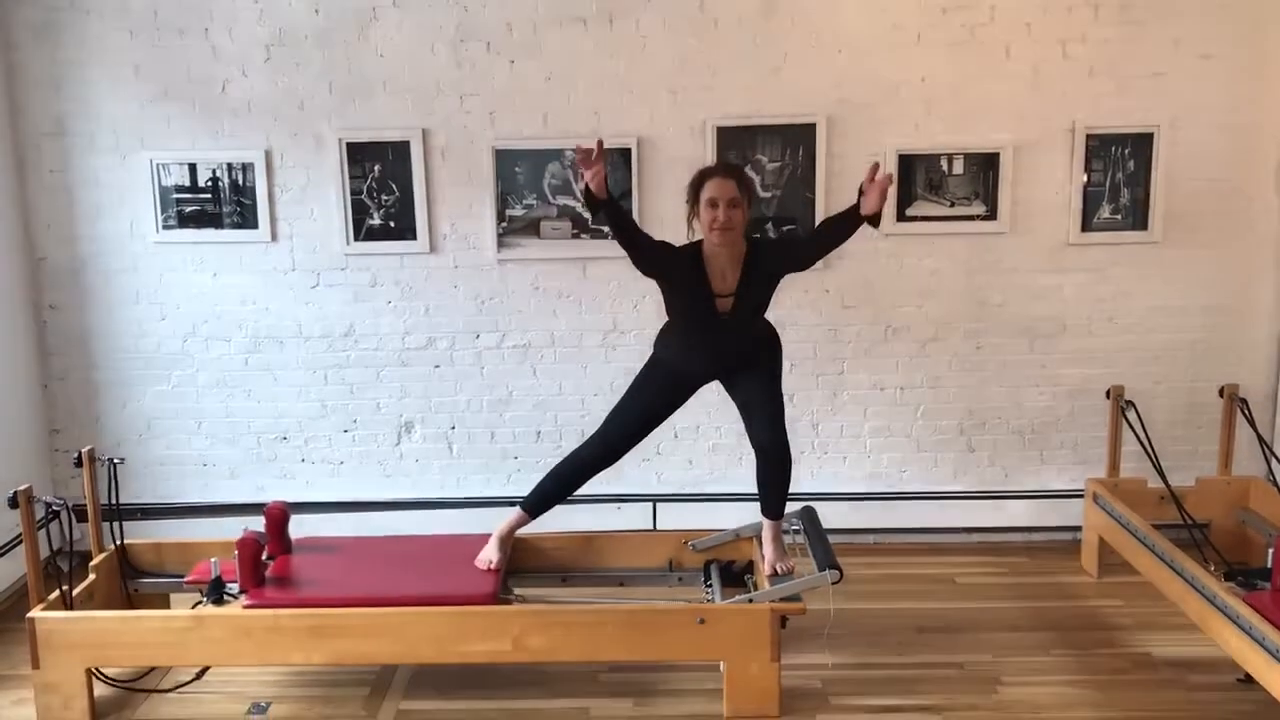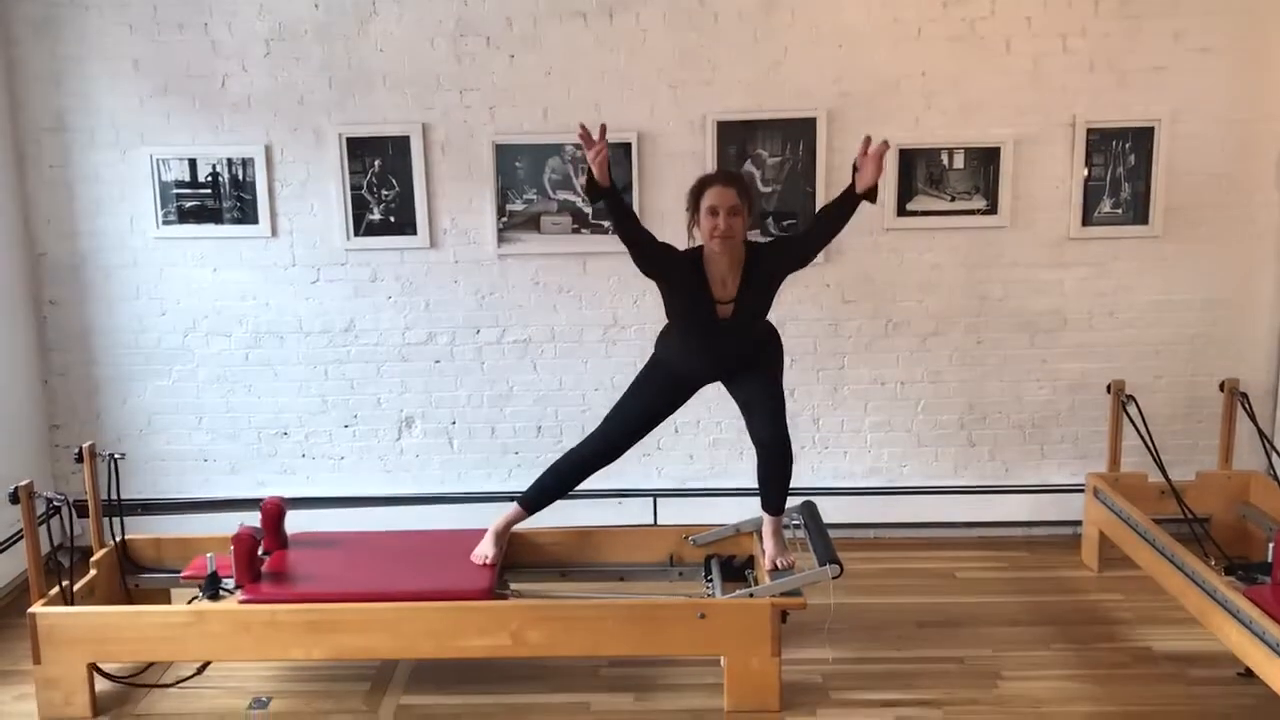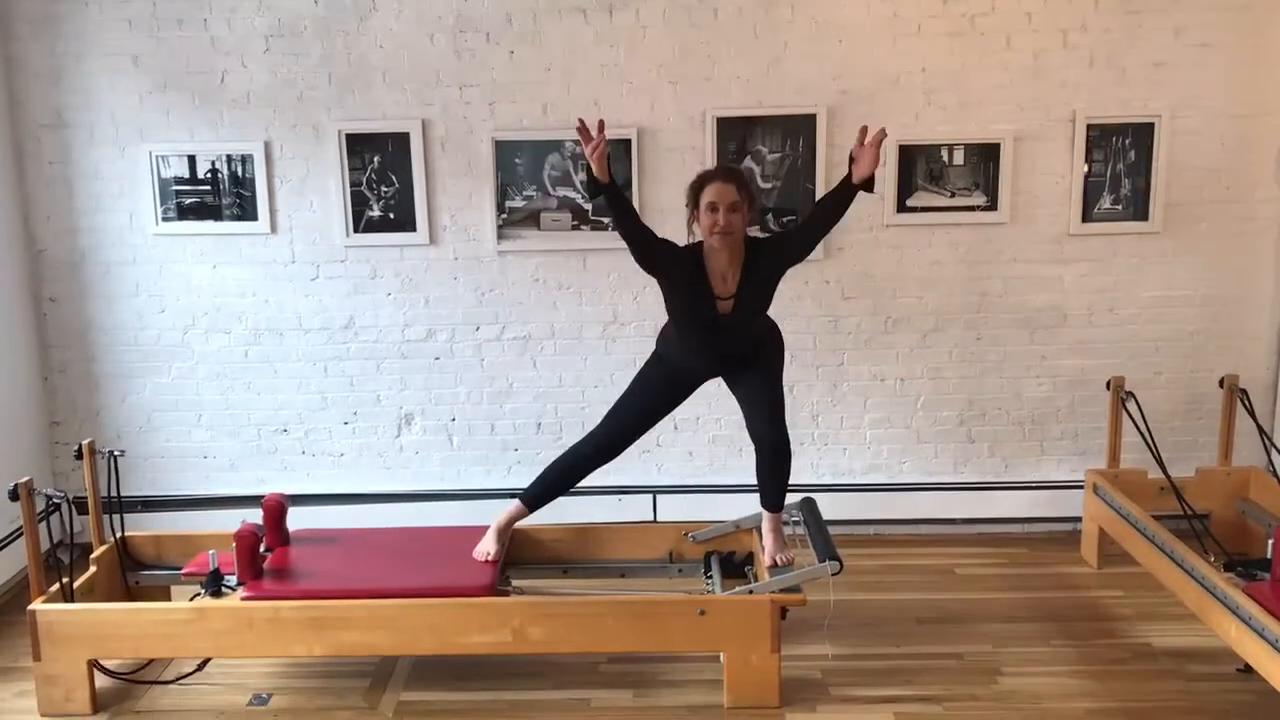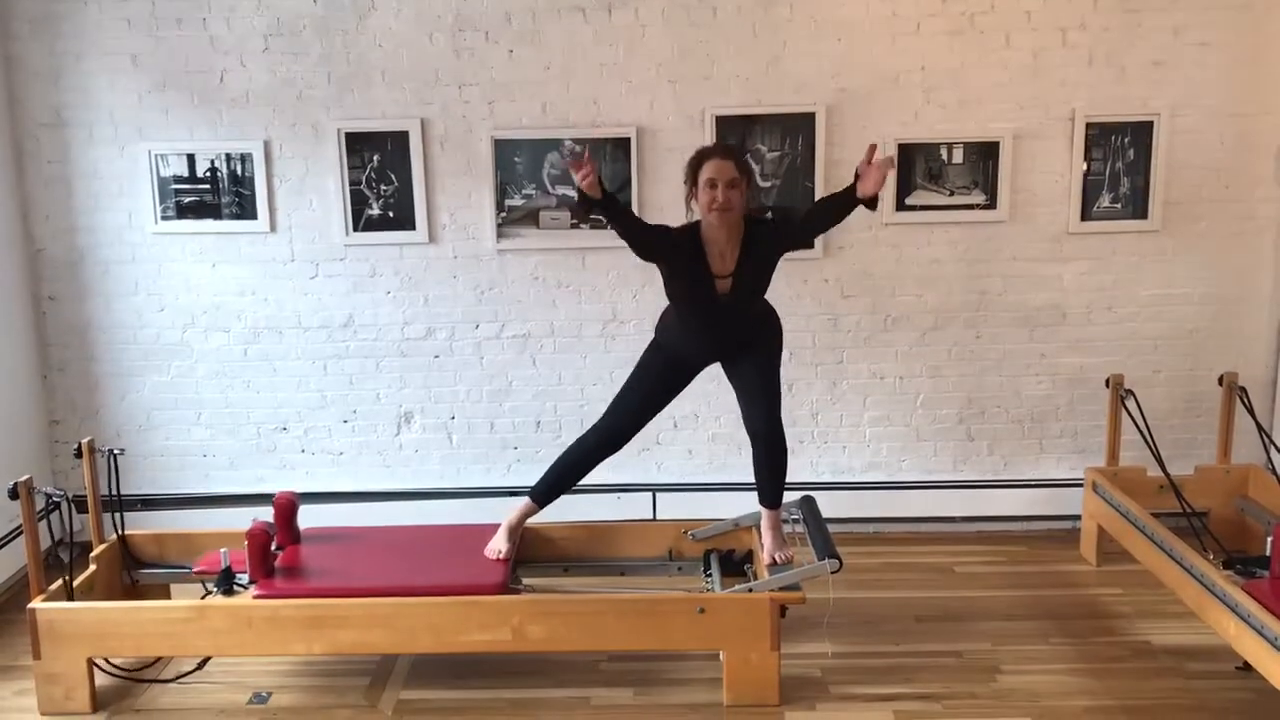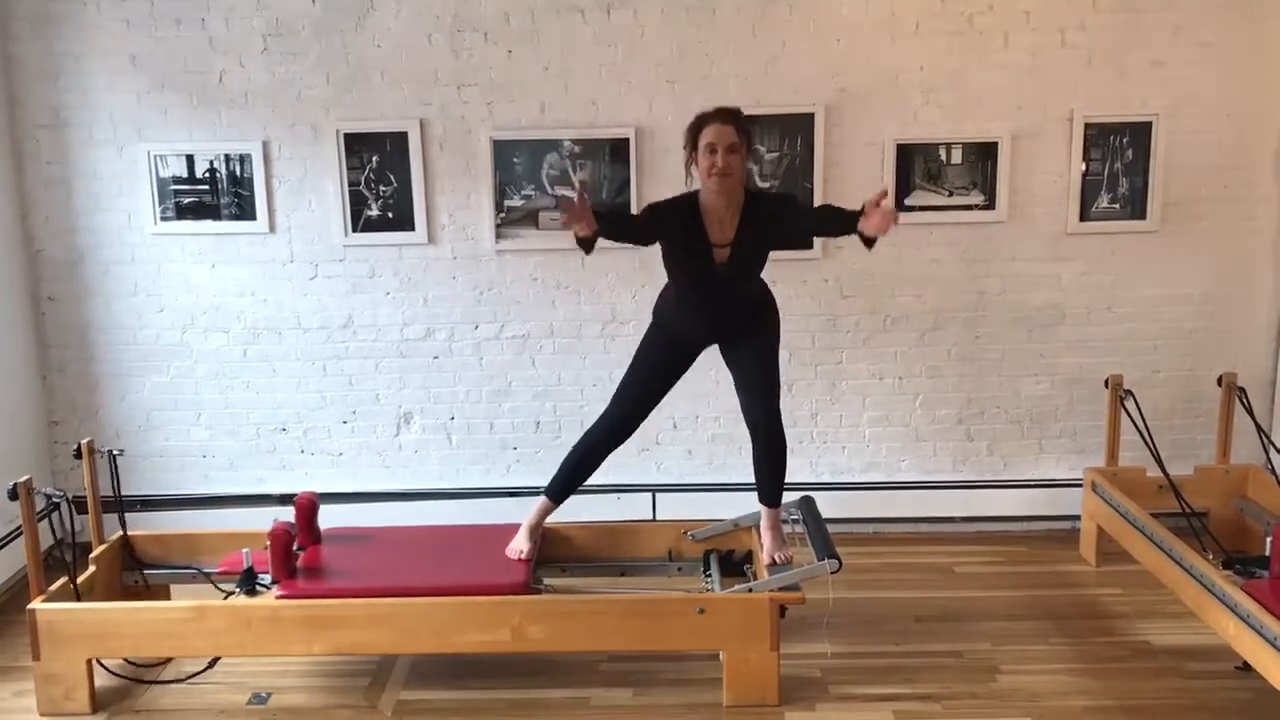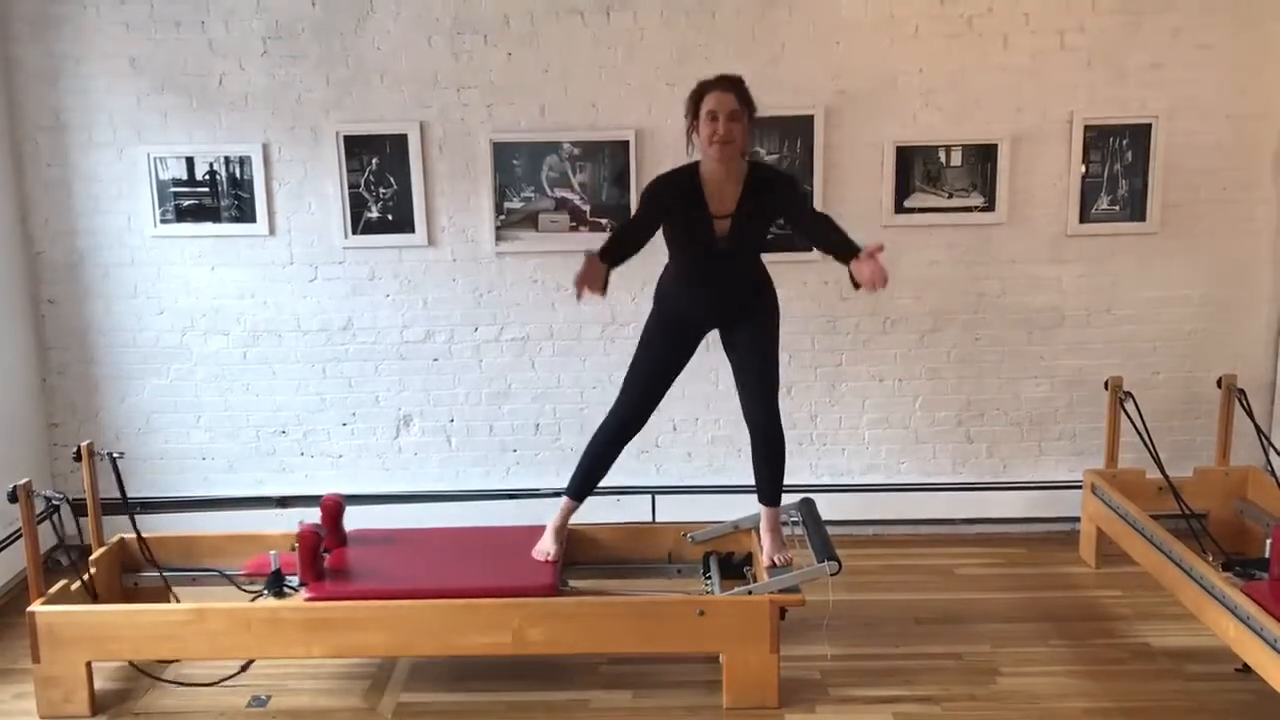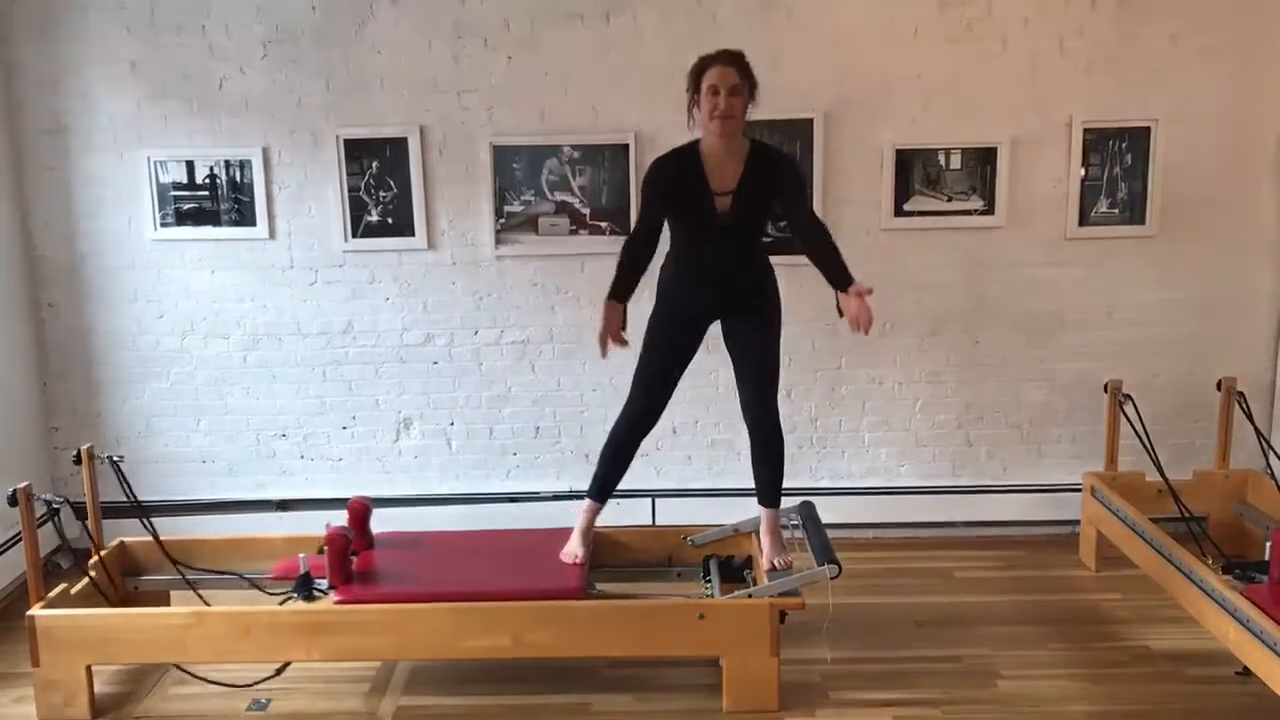
dt=0.2s
person 1, frame 1
left shoulder: (768, 257)
right shoulder: (674, 263)
left elbow: (818, 240)
right elbow: (631, 238)
left wrist: (863, 210)
right wrist: (600, 194)
left hip: (751, 359)
right hip: (680, 362)
left knee: (771, 442)
right knee: (605, 445)
left ankle: (771, 537)
right ankle: (507, 530)
person 1, frame 2
left shoulder: (769, 261)
right shoulder: (674, 267)
left elbow: (816, 232)
right elbow: (631, 232)
left wrist: (859, 187)
right wrist: (602, 182)
left hip: (751, 360)
right hip: (680, 363)
left knee: (773, 440)
right knee: (604, 444)
left ankle: (772, 531)
right ankle: (503, 525)
person 1, frame 3
left shoulder: (769, 257)
right shoulder: (674, 264)
left elbow: (816, 223)
right elbow: (632, 228)
left wrist: (856, 178)
right wrist: (602, 178)
left hip: (753, 356)
right hip: (681, 360)
left knee: (771, 437)
right knee: (605, 441)
left ankle: (772, 528)
right ankle: (506, 521)
person 1, frame 4
left shoulder: (767, 238)
right shoulder: (674, 245)
left elbow: (815, 218)
right elbow: (630, 227)
left wrist: (859, 192)
right wrist: (595, 194)
left hip: (752, 343)
right hip: (680, 345)
left knee: (767, 431)
right knee: (609, 432)
left ankle: (771, 526)
right ankle: (517, 519)
person 1, frame 5
left shoulder: (769, 210)
right shoulder: (672, 215)
left elbow: (817, 218)
right elbow: (629, 228)
left wrist: (860, 222)
right wrist: (590, 229)
left hip: (750, 324)
right hip: (678, 326)
left knee: (765, 422)
right knee: (617, 420)
left ankle: (770, 526)
right ankle: (536, 517)
person 1, frame 6
left shoulder: (772, 185)
right shoulder: (671, 188)
left elbow: (813, 223)
right elbow: (636, 229)
left wrist: (854, 258)
right wrist: (603, 263)
left hip: (749, 308)
right hip: (679, 309)
left knee: (763, 416)
right knee: (628, 413)
left ankle: (770, 526)
right ankle: (560, 519)
person 1, frame 7
left shoulder: (774, 167)
right shoulder: (670, 169)
left elbow: (807, 227)
right elbow: (644, 235)
left wrist: (844, 287)
right wrist: (616, 301)
left hip: (751, 300)
right hip: (682, 299)
left knee: (762, 413)
right knee: (640, 411)
left ankle: (770, 529)
right ankle: (585, 522)
